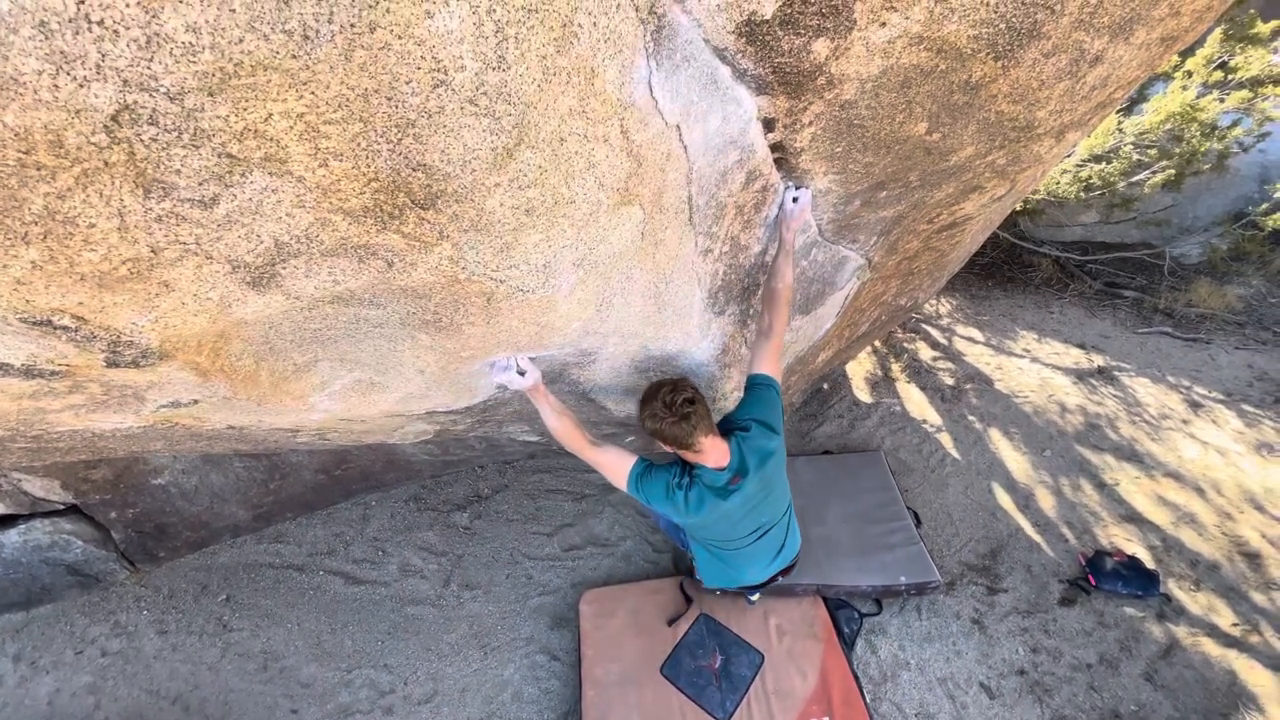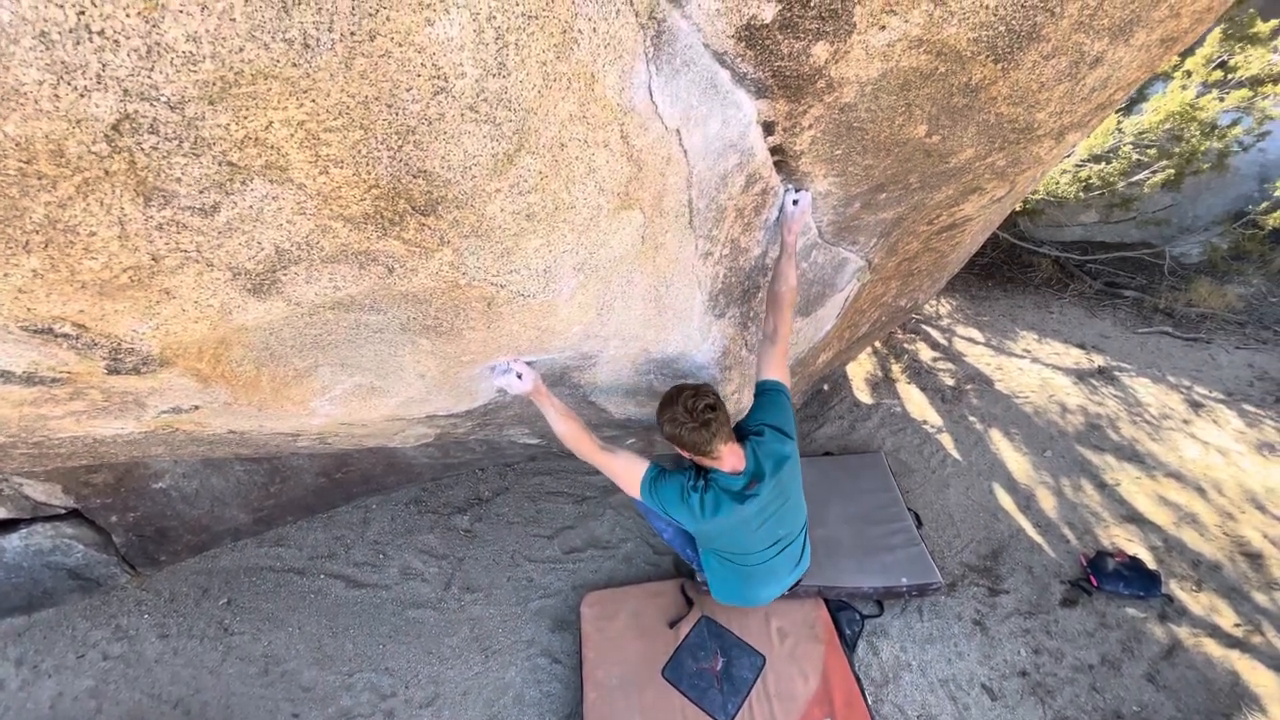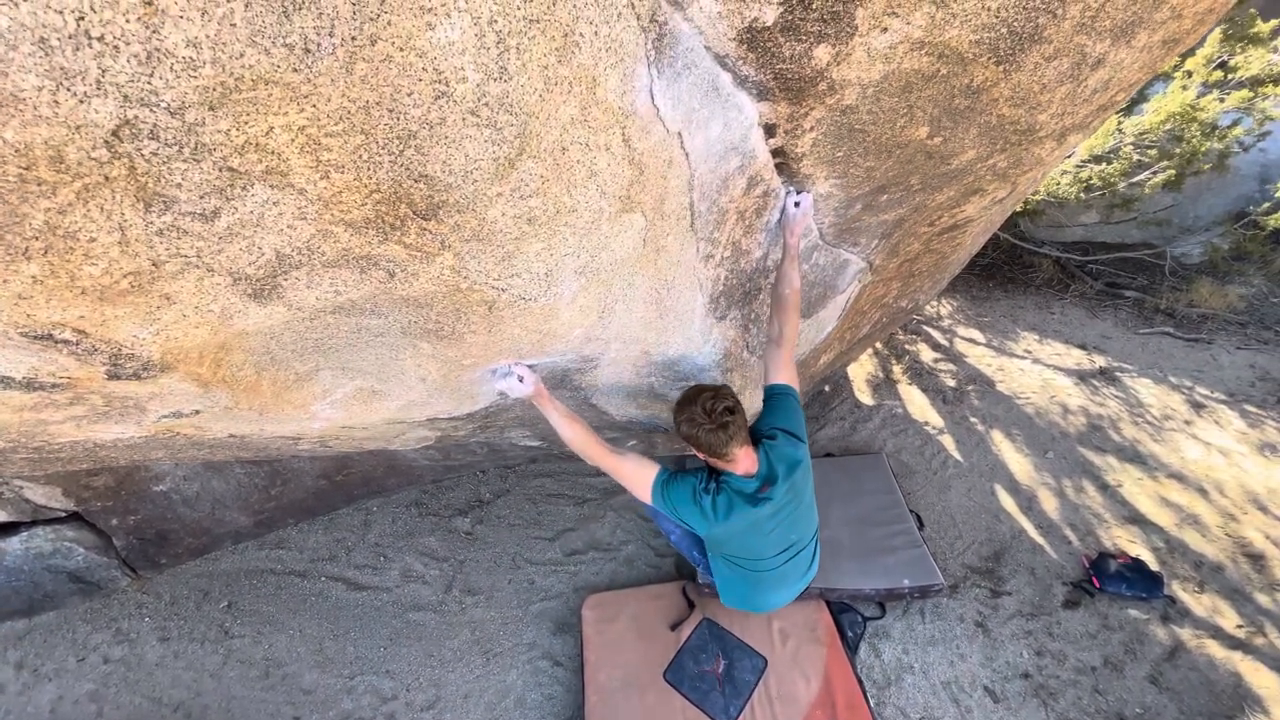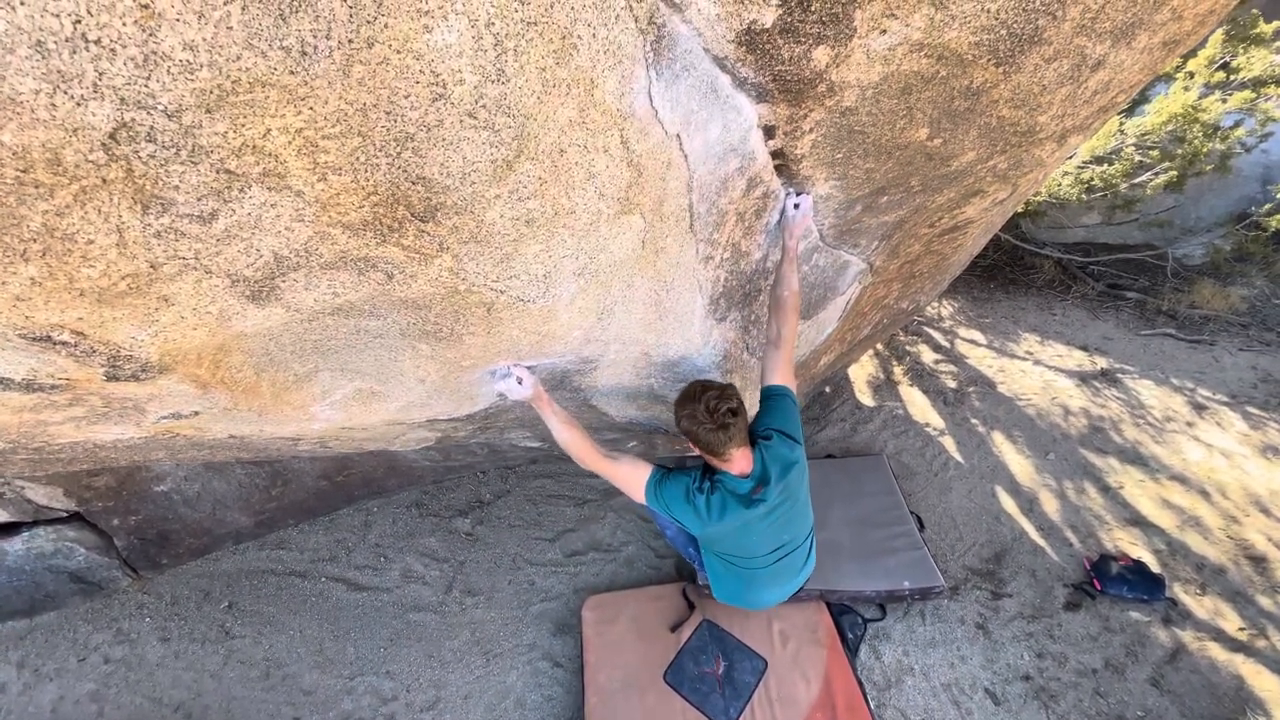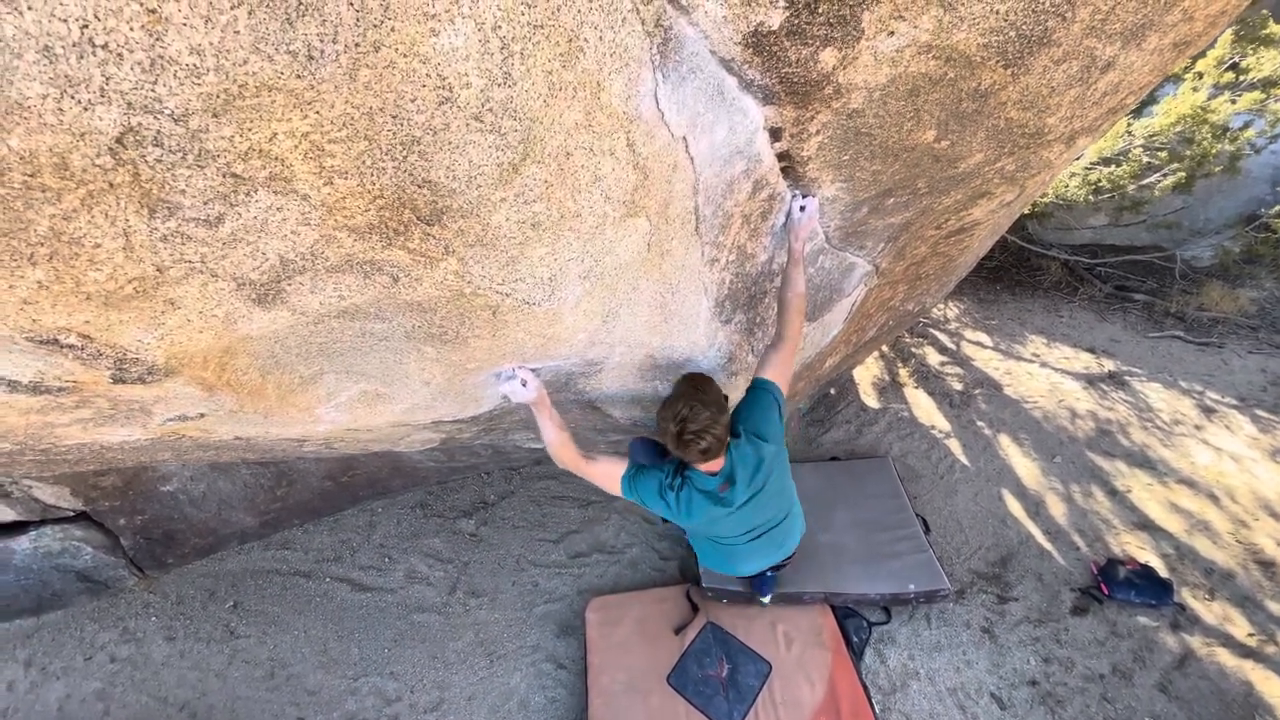
dt=0.4s
person 1, frame 1
left shoulder: (675, 492)
right shoulder: (761, 432)
left elbow: (587, 447)
right elbow: (770, 329)
left wrist: (536, 391)
right wrist: (787, 235)
left hip: (731, 576)
right hip: (785, 557)
left knee: (657, 504)
person 1, frame 2
left shoulder: (691, 498)
right shoulder: (774, 437)
left elbow: (595, 451)
right elbow: (775, 334)
left wrist: (537, 393)
right wrist: (789, 238)
left hip: (743, 591)
right hip: (796, 566)
left knee: (645, 498)
left ankle: (709, 573)
person 1, frame 3
left shoulder: (703, 500)
right shoulder: (786, 440)
left elbow: (602, 455)
right elbow: (781, 337)
left wrist: (539, 395)
right wrist: (791, 241)
left hip: (751, 595)
right hip: (804, 571)
left knee: (651, 496)
left ankle: (712, 575)
person 1, frame 4
left shoulder: (696, 499)
right shoulder: (783, 442)
left elbow: (596, 459)
right elbow: (780, 338)
left wrist: (538, 398)
right wrist: (791, 243)
left hip: (745, 592)
right hip: (800, 571)
left knee: (655, 496)
person 1, frame 5
left shoulder: (671, 492)
right shoulder: (759, 434)
left elbow: (573, 460)
right elbow: (787, 335)
left wrist: (538, 400)
right wrist: (797, 243)
left hip: (731, 563)
right hip: (789, 543)
left knee: (640, 448)
right ankle: (765, 575)
